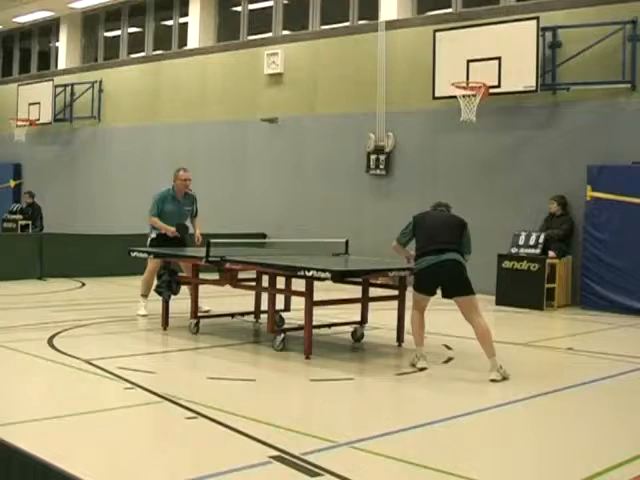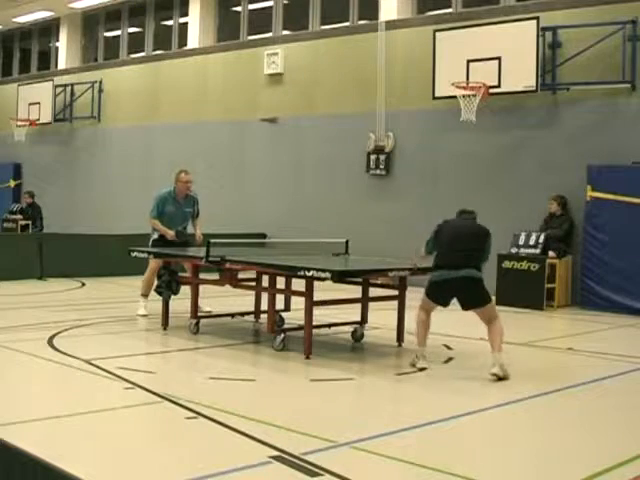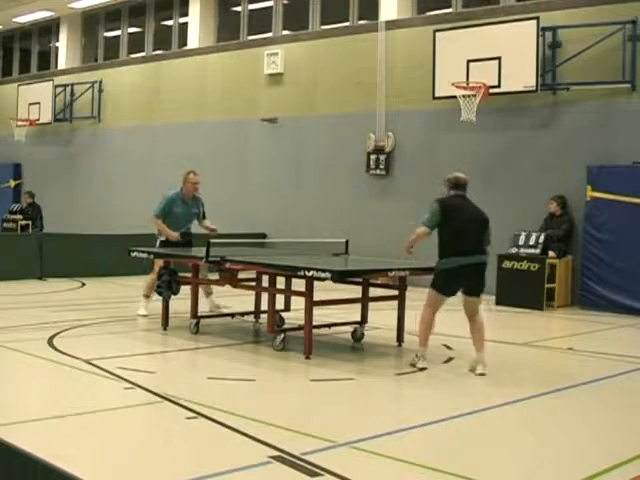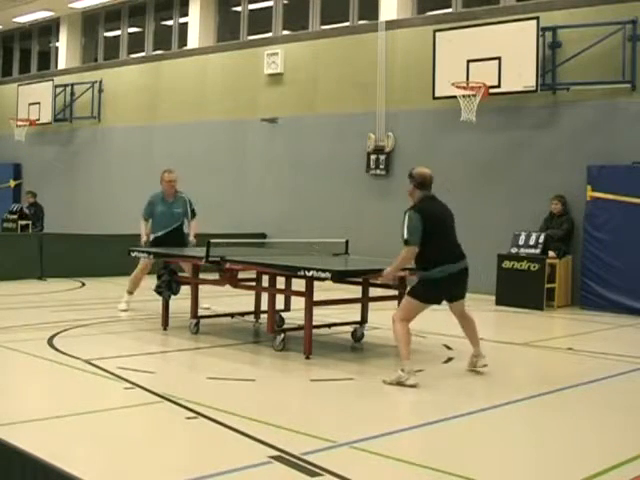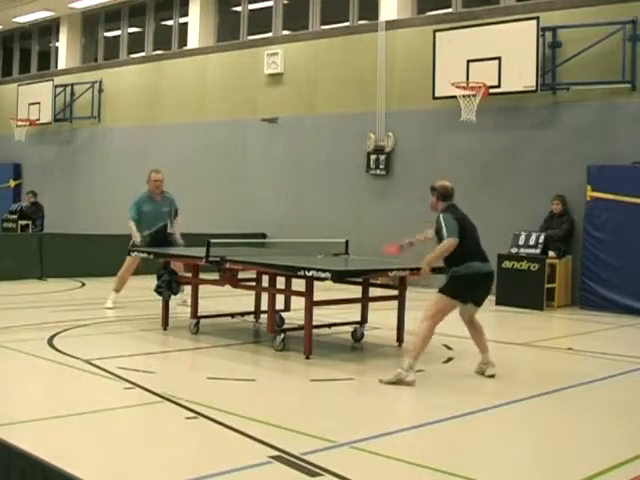
dt=1s
person 1, frame 1
left shoulder: (418, 218)
right shoulder: (460, 221)
left elbow: (396, 245)
right elbow: (466, 255)
left wrist: (409, 255)
left hip: (424, 266)
right hip: (453, 265)
left knee: (418, 309)
right knee: (475, 318)
left ankle: (419, 357)
right ankle: (494, 367)
person 1, frame 2
left shoulder: (443, 226)
right shoulder: (483, 231)
left elbow: (426, 252)
left hip: (441, 277)
right hip: (471, 278)
left knee: (424, 310)
right knee: (493, 320)
left ankle: (420, 357)
right ankle: (497, 364)
person 1, frame 3
left shoulder: (442, 203)
right shoulder: (479, 213)
left elbow: (424, 230)
right elbow: (485, 246)
left wrist: (410, 243)
left hip: (450, 265)
right hip: (477, 264)
left knee: (430, 308)
right knee: (473, 313)
left ankle: (421, 356)
right ankle: (480, 361)
person 1, frame 4
left shoulder: (415, 212)
right shoulder: (443, 208)
left elbow: (411, 250)
left wrist: (391, 269)
left hip: (434, 276)
right hip: (458, 270)
left knee: (400, 319)
right knee: (460, 312)
left ankle: (406, 372)
right ankle: (478, 355)
person 1, frame 5
left shoulder: (445, 215)
right shoulder: (458, 215)
left elbow: (451, 242)
right elbow: (436, 233)
left wrist: (429, 260)
right wrist: (414, 240)
left hip: (466, 275)
right hip: (484, 274)
left knee: (429, 318)
right knee: (468, 317)
left ankle: (406, 369)
right ankle: (487, 363)
person 2, frame 1
left shoulder: (191, 197)
right shoulder: (162, 195)
left elbow: (194, 217)
right elbow: (152, 218)
left wrist: (197, 230)
right wrist: (166, 228)
left hip: (178, 236)
right hip: (158, 235)
left knee: (190, 267)
right knee: (152, 267)
right ankle: (142, 303)
person 2, frame 2
left shoulder: (193, 198)
right shoulder: (163, 197)
left elbow: (195, 217)
right elbow: (153, 219)
left wrist: (197, 230)
right wrist: (166, 231)
left hip: (180, 237)
right hip: (161, 236)
right knee: (153, 267)
right ankle: (143, 303)
person 2, frame 3
left shoulder: (198, 200)
right shoulder: (171, 198)
left elbow: (202, 220)
right elbow: (156, 218)
left wrist: (210, 227)
right wrist: (170, 234)
left hip: (184, 239)
right hip: (166, 240)
left knee: (202, 267)
right knee: (158, 270)
left ankle: (211, 302)
right ankle: (144, 304)
person 2, frame 4
left shoulder: (183, 199)
right shoulder: (153, 200)
left elbow: (192, 219)
right elbow: (145, 220)
left wrist: (191, 236)
right wrist: (144, 236)
left hip: (177, 241)
right hip: (157, 240)
left knee: (192, 269)
right knee: (142, 269)
right ankle: (126, 299)
person 2, frame 5
left shoulder: (169, 199)
right shoulder: (140, 200)
left elbow: (174, 219)
right elbow: (132, 222)
left wrist: (177, 236)
right wrist: (136, 236)
left hip: (162, 240)
right hip: (142, 239)
left knee: (178, 267)
right knee: (128, 267)
left ankle: (182, 296)
right ankle: (112, 298)
